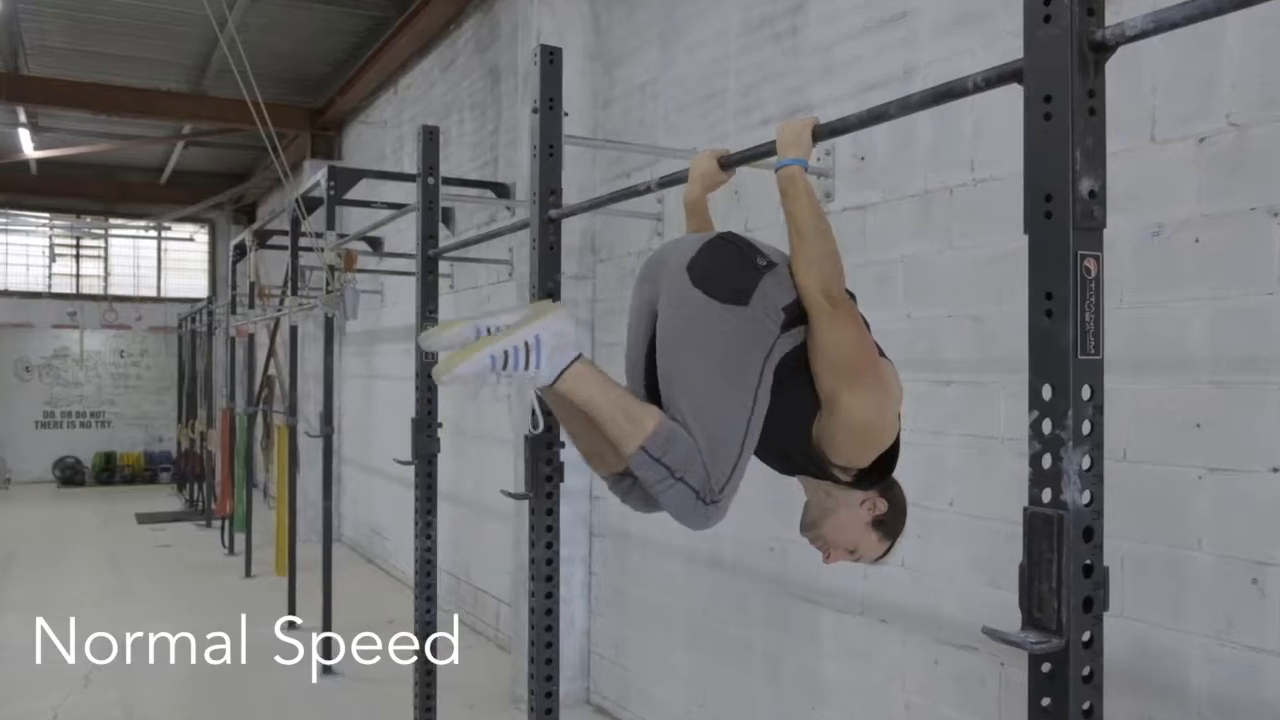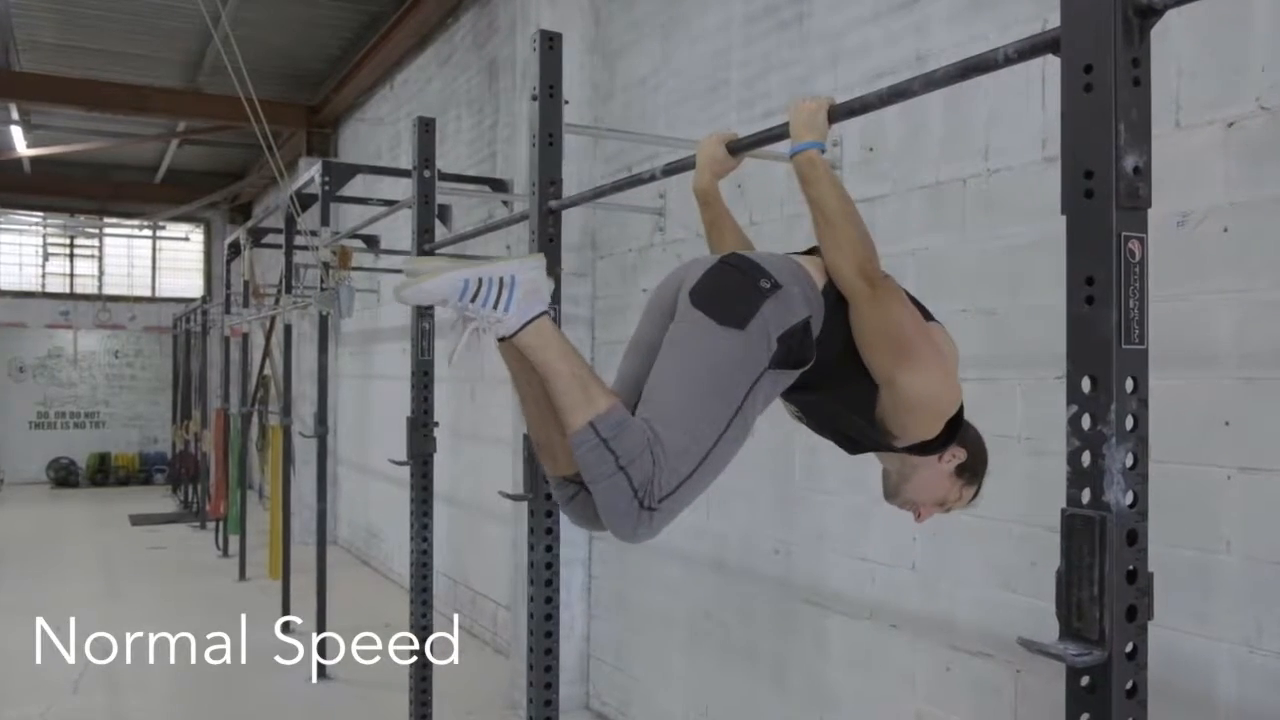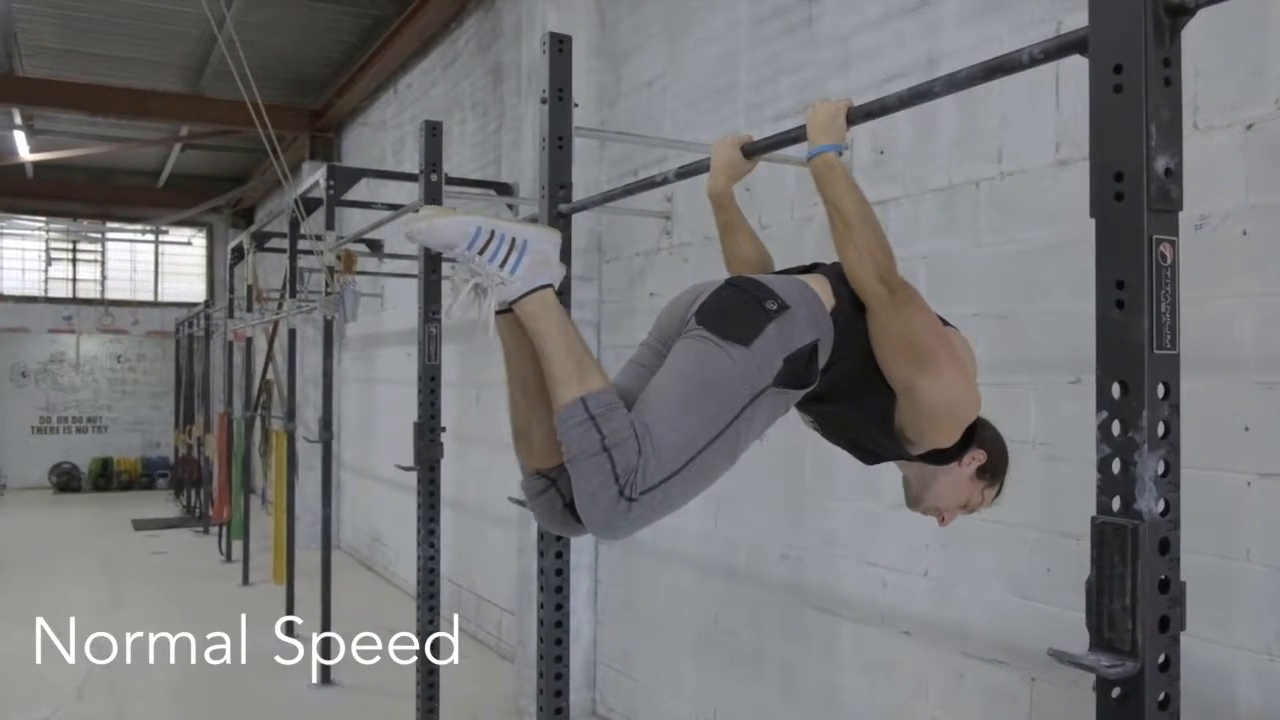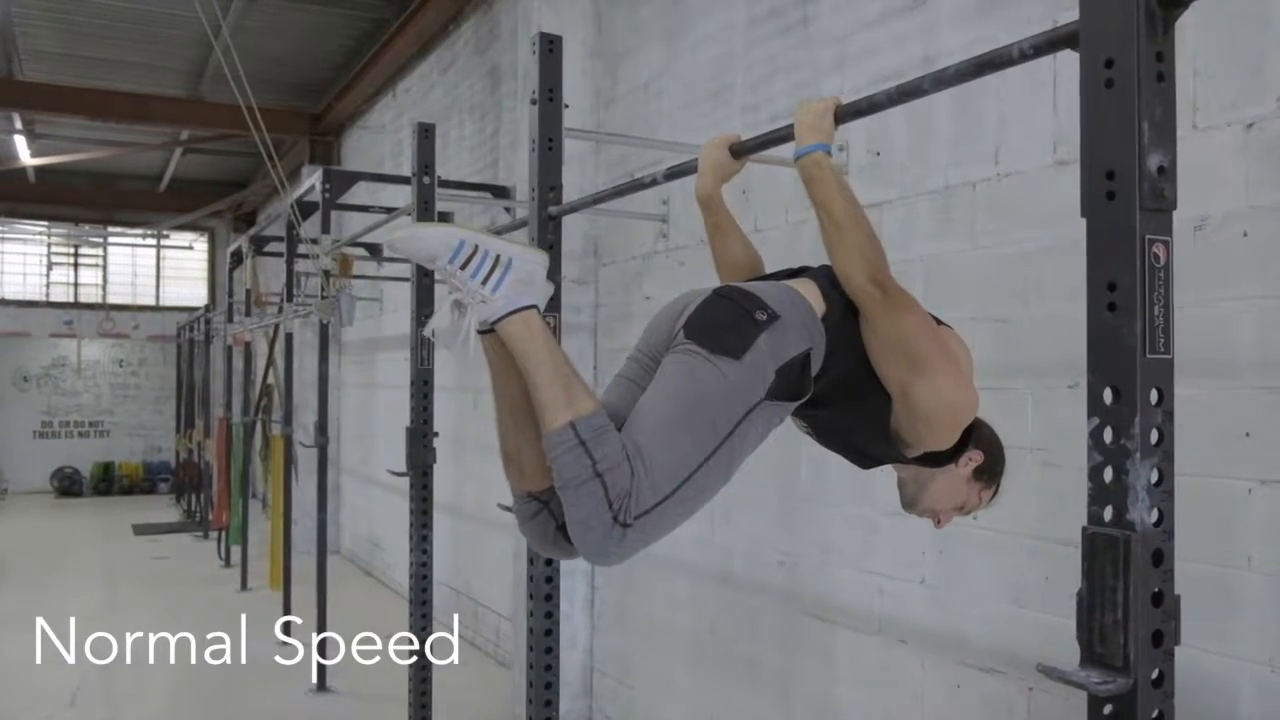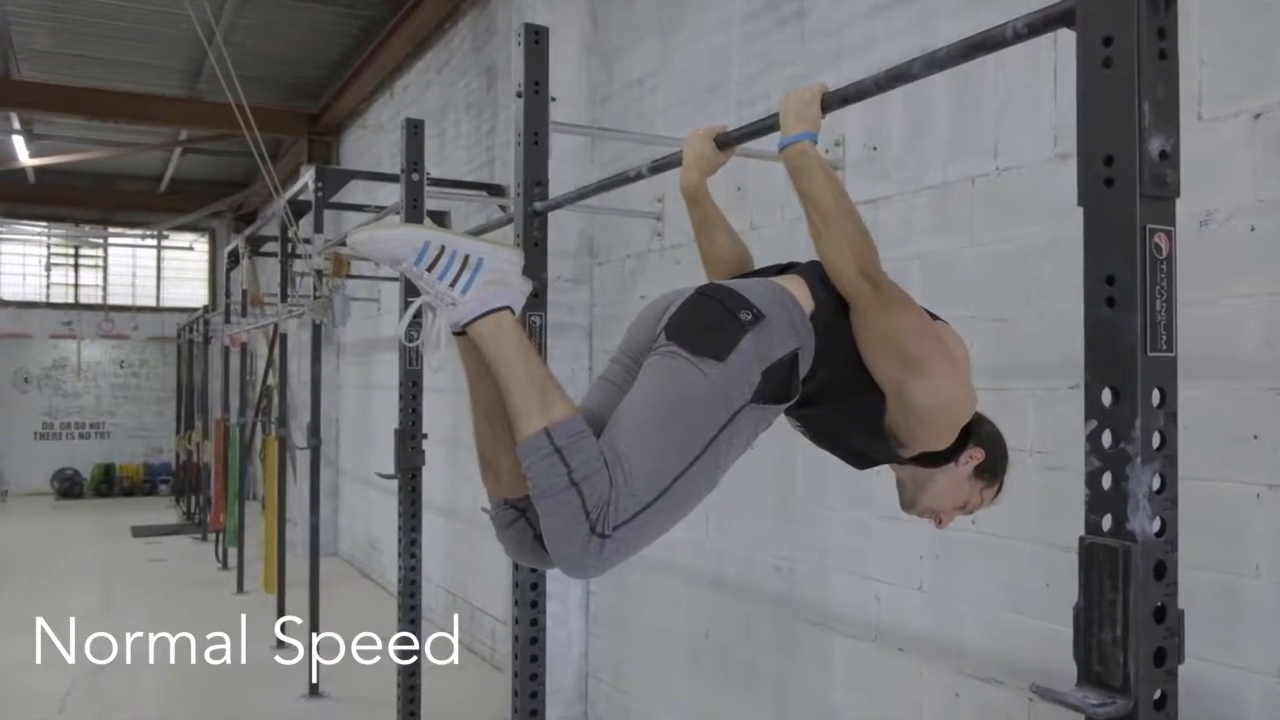
dt=1s
person 1, frame 1
right shoulder: (865, 431)
left wrist: (697, 197)
left hip: (680, 264)
right hip: (734, 286)
left knee: (645, 486)
left ankle: (534, 351)
right ankle: (554, 357)
person 1, frame 2
right shoulder: (927, 399)
right elbow: (863, 280)
right wrist: (808, 153)
left hip: (707, 288)
right hip: (752, 312)
left knee: (589, 500)
right knee: (633, 507)
left ankle: (507, 306)
right ankle: (519, 311)
person 1, frame 3
right shoulder: (948, 405)
right elbow: (882, 287)
right wrist: (824, 157)
left hip: (715, 310)
right hip: (763, 333)
left knee: (561, 505)
right knee: (612, 503)
left ankle: (512, 289)
right ankle: (525, 280)
person 1, frame 4
left shoulder: (861, 417)
right shoulder: (946, 407)
right elbow: (874, 288)
right wrist: (812, 156)
left hip: (708, 318)
right hip: (755, 343)
left knee: (552, 528)
right knee: (605, 529)
left ankle: (498, 308)
right ankle: (510, 299)
person 1, frame 5
right shoulder: (942, 403)
right elbow: (864, 282)
right wrist: (798, 144)
left hip: (693, 316)
right hip: (738, 342)
left knee: (532, 536)
right knee: (583, 540)
left ankle: (474, 312)
right ankle: (482, 301)
